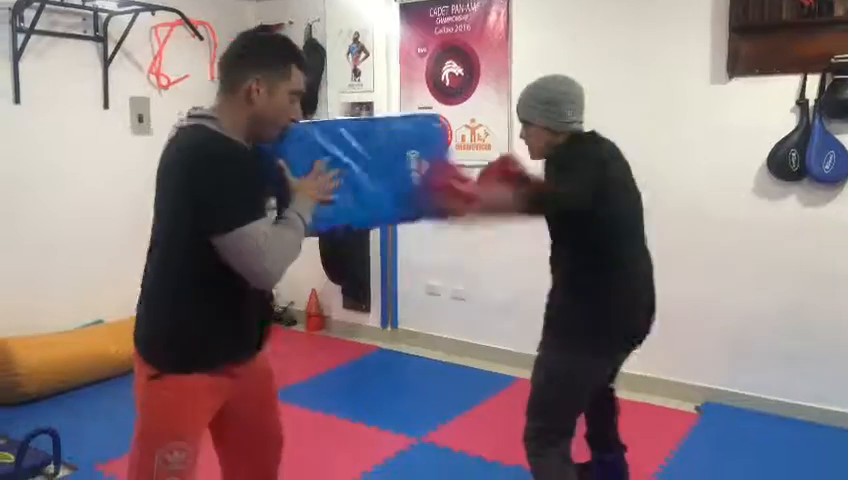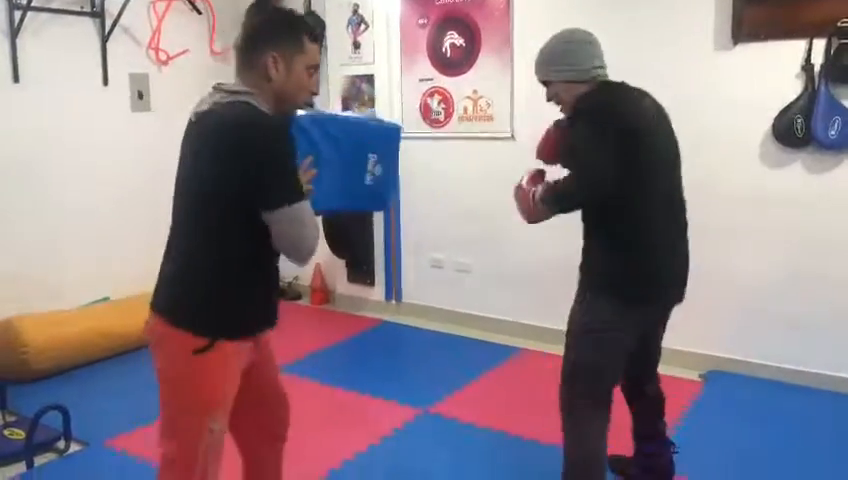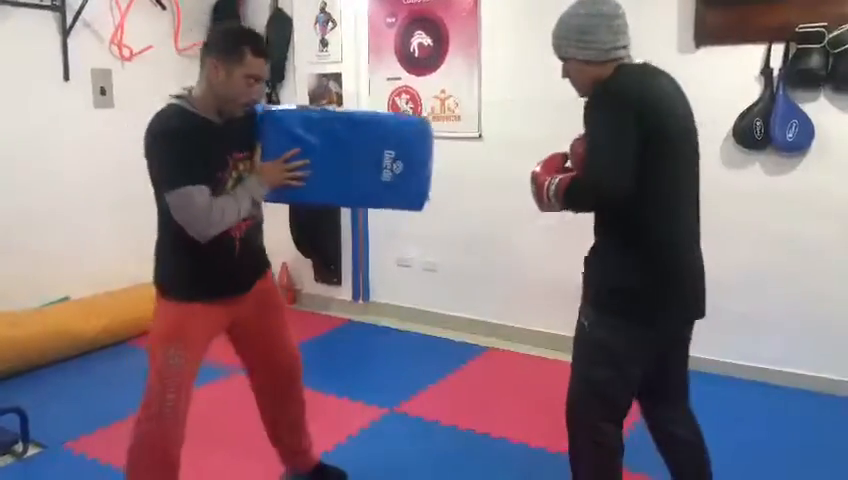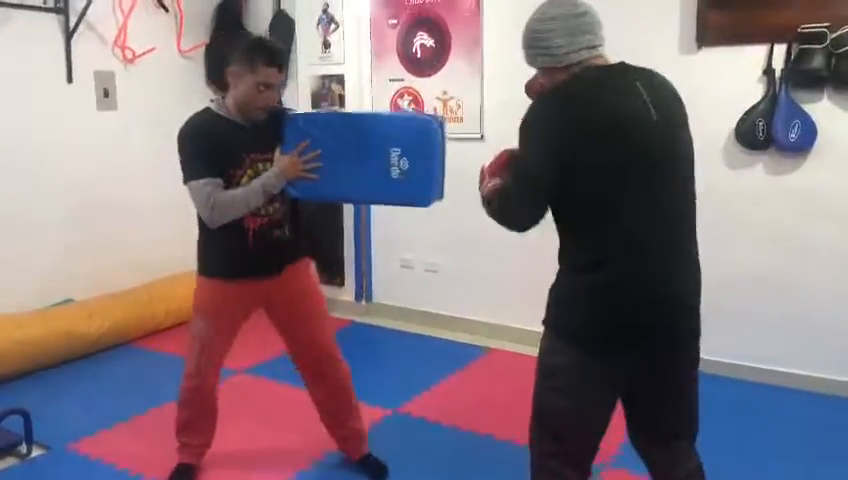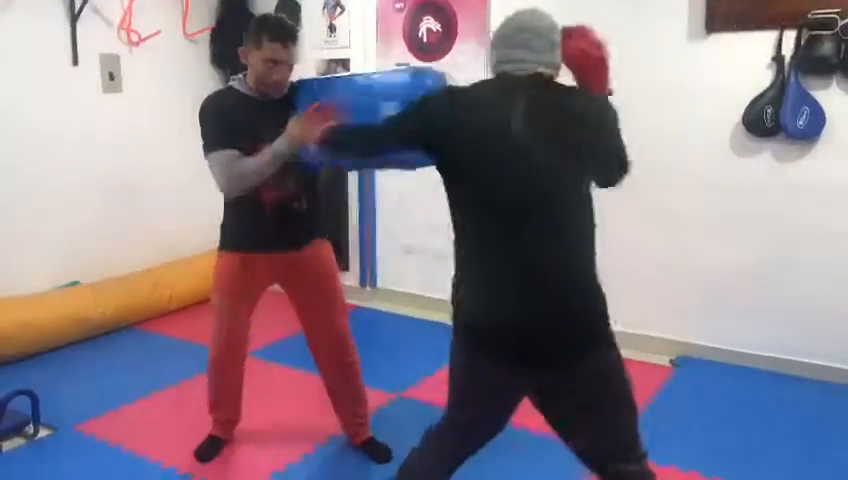
dt=1s
person 1, frame 1
left shoulder: (578, 157)
right shoulder: (593, 151)
left elbow: (561, 199)
right elbow: (566, 198)
left wrist: (484, 196)
right wrist: (523, 184)
left hip: (592, 317)
right hip: (625, 309)
left knee: (545, 435)
right knee: (594, 389)
person 1, frame 2
left shoulder: (594, 109)
right shoulder: (643, 105)
left elbow: (590, 185)
left wrist: (536, 196)
right wrist: (568, 151)
left hip: (619, 272)
right hip: (666, 267)
left knee: (584, 394)
right knee: (639, 372)
person 1, frame 3
left shoulder: (614, 97)
right shoulder: (659, 85)
left elbow: (607, 188)
left wrist: (553, 187)
left hip: (631, 285)
right hip: (674, 279)
left knee: (593, 411)
right knee: (666, 398)
person 1, frame 4
left shoulder: (556, 109)
right shoulder: (659, 91)
left elbow: (521, 210)
left wrist: (493, 186)
left hip: (592, 310)
right hip: (673, 304)
person 1, frame 5
left shoulder: (459, 107)
right shoulder: (588, 111)
left elbow: (372, 142)
right elbow: (612, 171)
left wrist: (325, 135)
left hip: (490, 322)
right hip: (574, 323)
left knee: (453, 439)
person 2, frame 1
left shoulder: (231, 150)
right shoulder: (209, 156)
right elbow: (264, 265)
left wrist: (293, 202)
right wrist: (303, 204)
left hip: (240, 349)
right hip: (180, 361)
person 2, frame 2
left shoulder: (215, 119)
right shoulder: (261, 132)
right elbow: (301, 244)
left wrist: (286, 189)
right wrist: (298, 191)
left hip: (233, 324)
right hip: (198, 332)
left knee: (268, 424)
person 2, frame 3
left shoulder: (244, 119)
right shoulder: (170, 131)
right elbow: (202, 222)
right wrist: (260, 182)
left hip: (253, 280)
right hip: (189, 294)
left knee: (284, 376)
right knee: (164, 411)
person 2, frame 4
left shoulder: (282, 123)
right shoulder: (199, 132)
left elbow: (313, 178)
right elbow: (212, 210)
right wrist: (277, 176)
left hip: (288, 264)
right hip: (225, 274)
left knee: (323, 357)
right knee: (200, 371)
person 2, frame 5
right shoulder: (220, 108)
right elbow: (230, 181)
right wrist: (287, 144)
left hip: (305, 242)
right hip: (243, 248)
left knee: (335, 340)
right knee: (225, 344)
left ankle: (358, 429)
right ankle: (222, 426)
